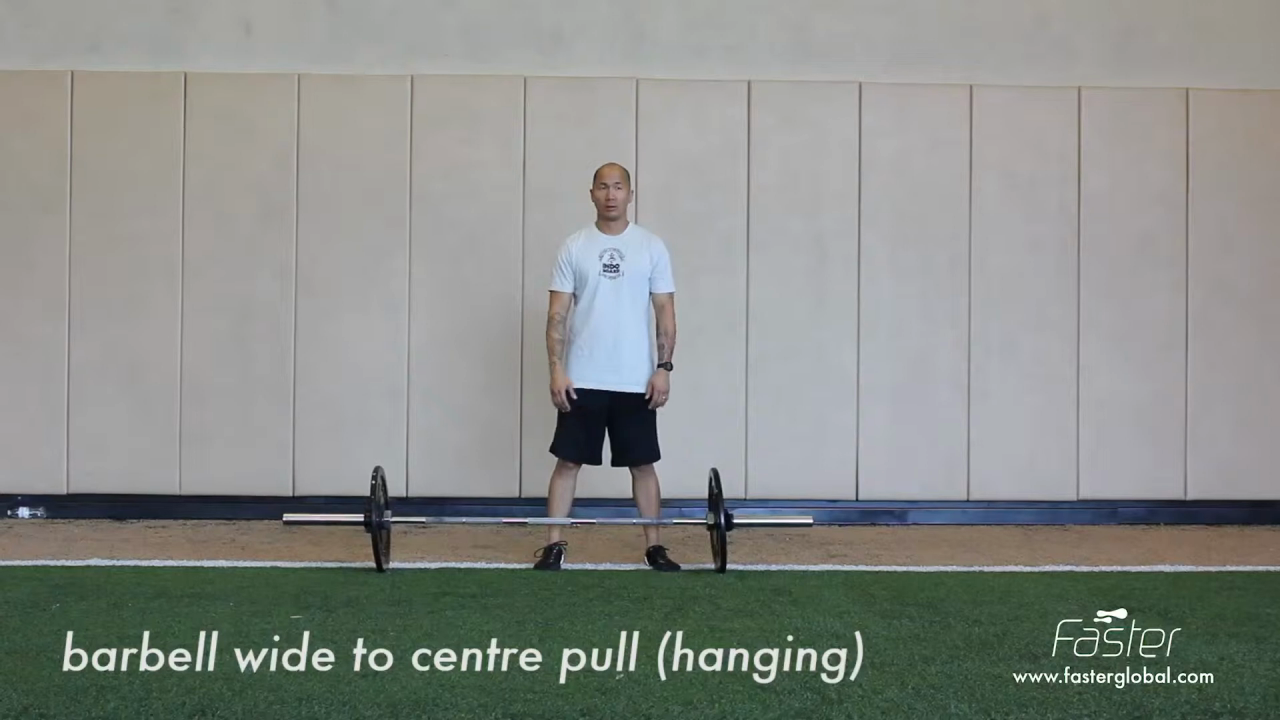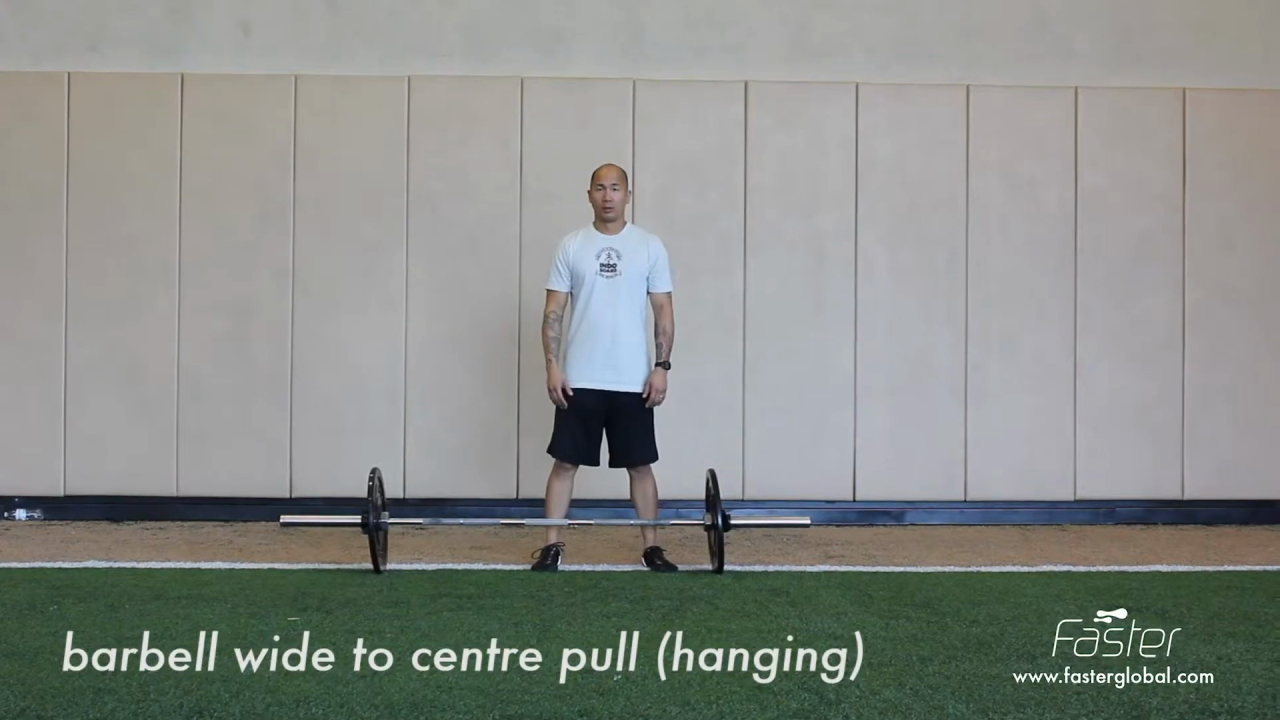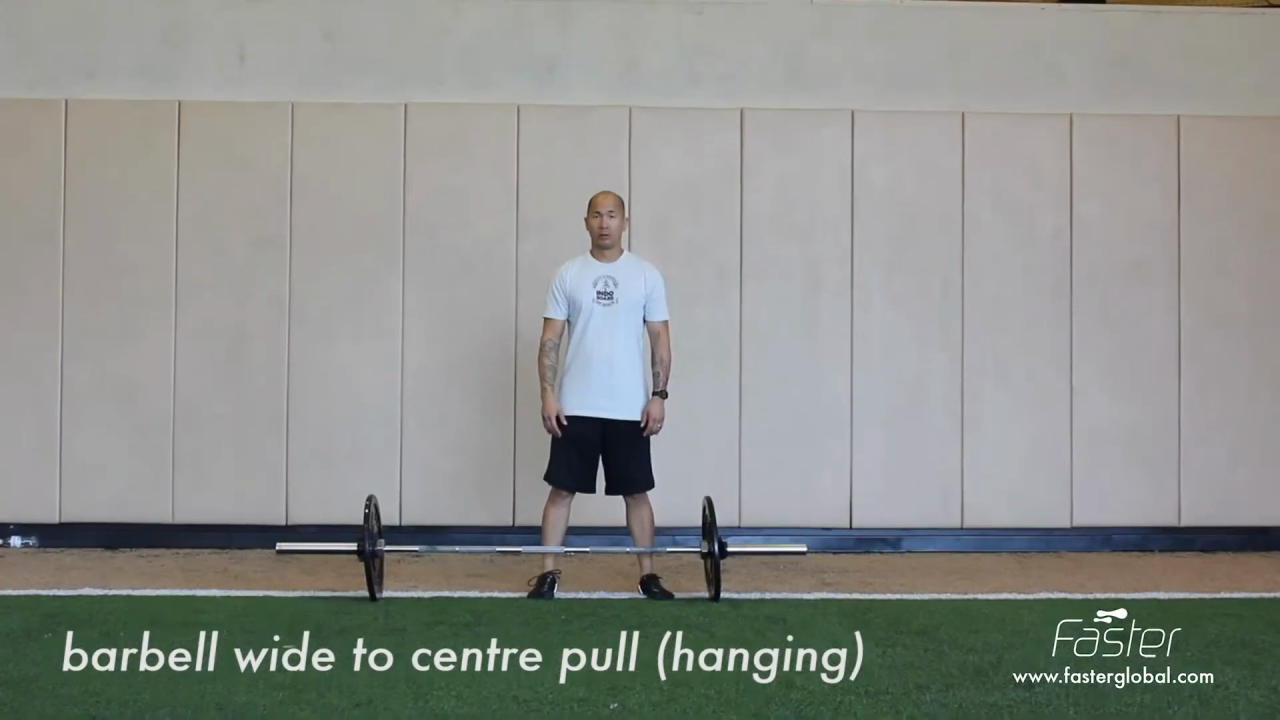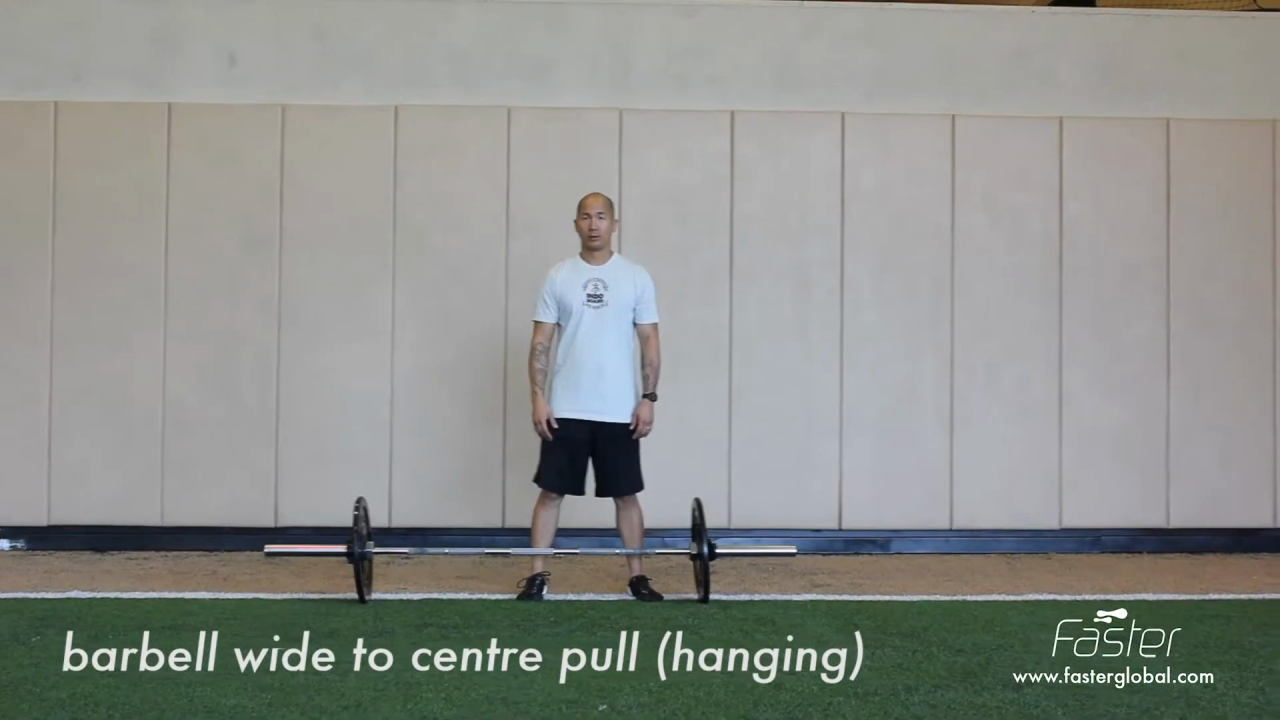
dt=0.7s
person 1, frame 1
left shoulder: (652, 246)
right shoulder: (574, 246)
left elbow: (665, 312)
right elbow: (558, 313)
left wrist: (664, 368)
right wrist: (556, 369)
left hip: (635, 381)
right hip: (583, 380)
left knee: (643, 463)
right knee: (568, 461)
left ankle: (654, 545)
right ankle: (554, 544)
person 1, frame 2
left shoulder: (650, 246)
right shoulder: (571, 246)
left elbow: (663, 310)
right elbow: (553, 311)
left wrist: (661, 366)
right wrist: (552, 366)
left hip: (633, 381)
right hip: (580, 380)
left knee: (640, 464)
right knee: (565, 461)
left ankle: (651, 546)
right ankle: (552, 545)
person 1, frame 3
left shoulder: (646, 274)
right shoulder: (568, 273)
left elbow: (660, 339)
right elbow: (550, 339)
left wrist: (658, 396)
right wrist: (547, 394)
left hip: (629, 408)
right hip: (576, 407)
left knee: (636, 491)
right knee: (561, 488)
left ankle: (647, 574)
right ankle: (548, 572)
person 1, frame 4
left shoulder: (636, 276)
right shoulder: (558, 277)
left elbow: (649, 341)
right elbow: (540, 342)
left wrist: (648, 398)
right wrist: (538, 398)
left hip: (619, 411)
right hip: (566, 409)
left knee: (626, 493)
right knee: (551, 491)
left ankle: (637, 576)
right ankle: (537, 574)
